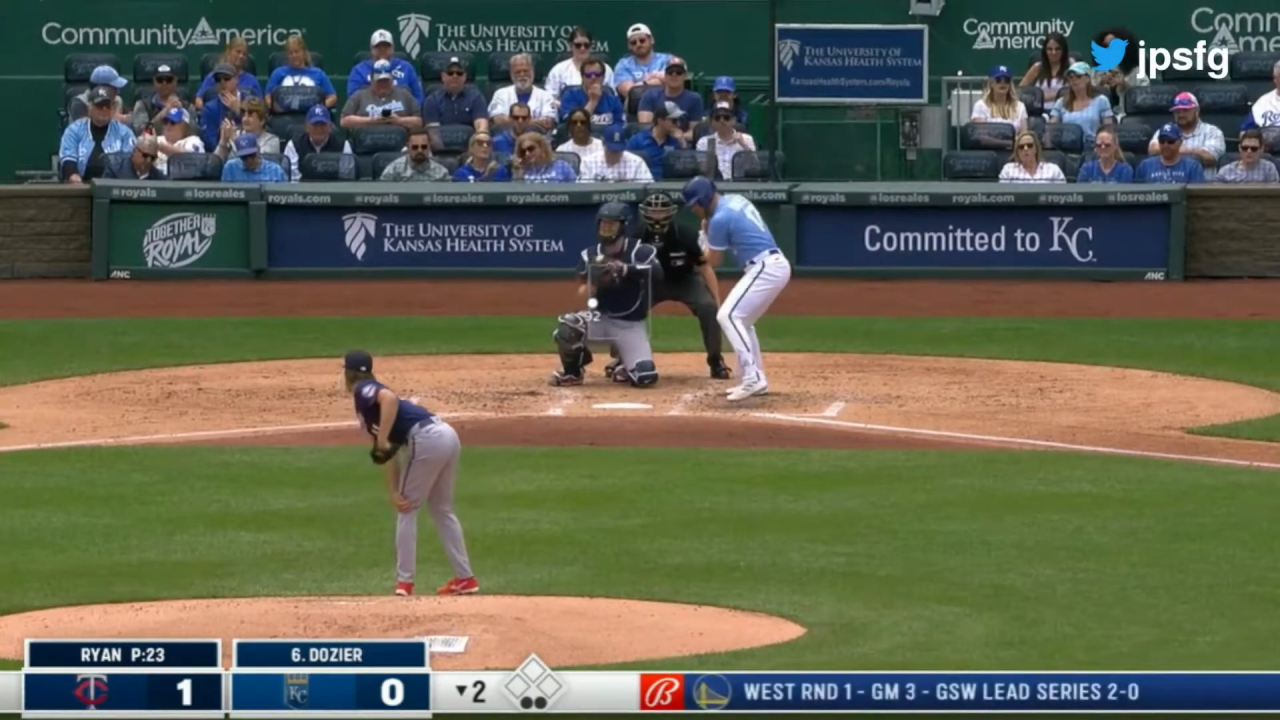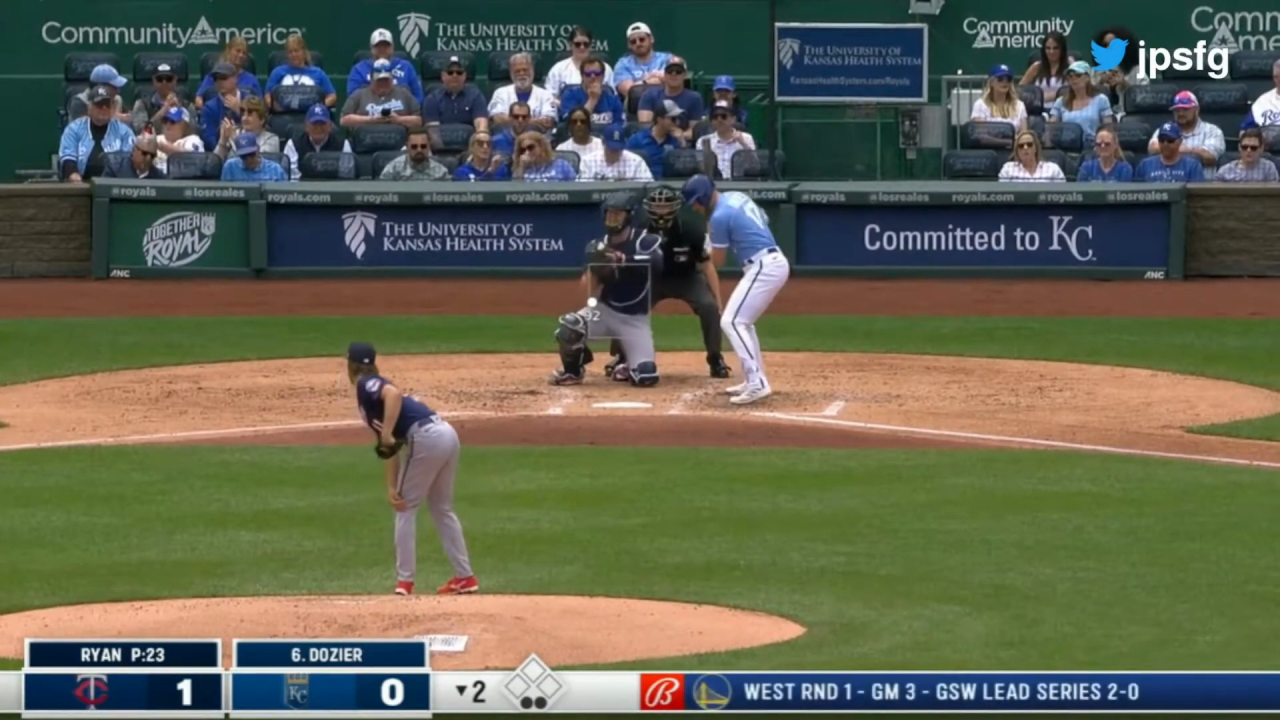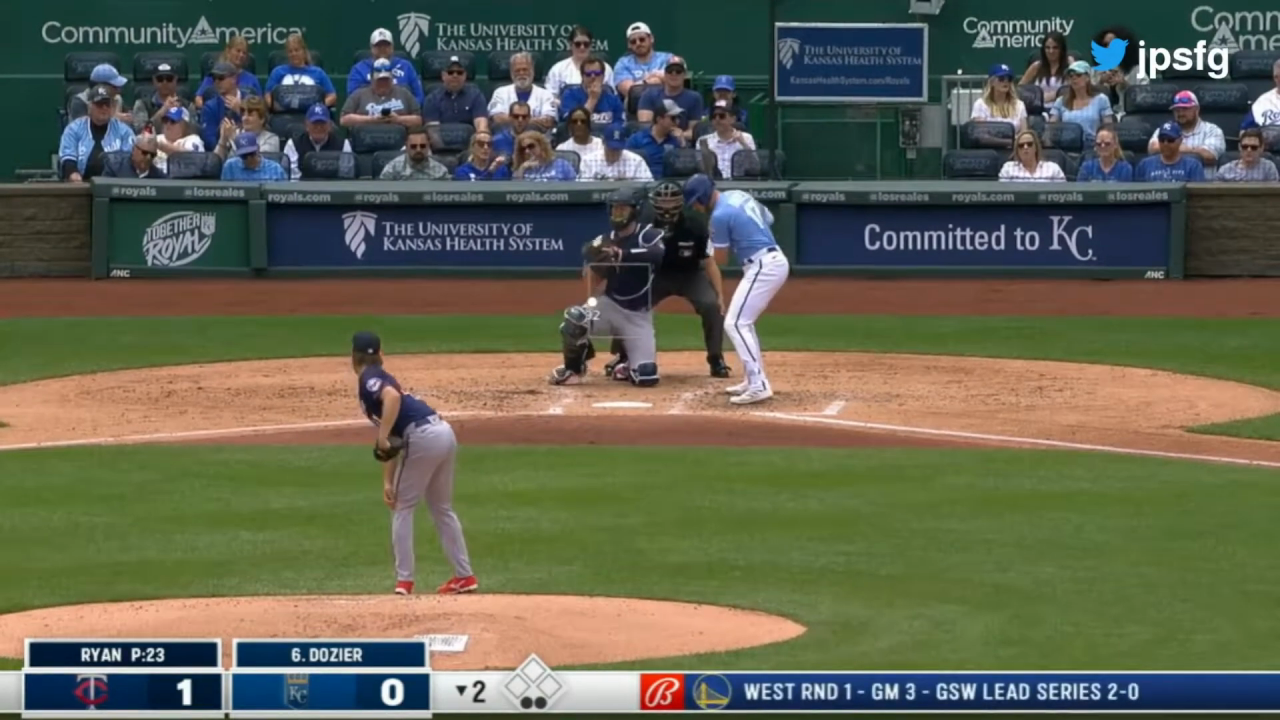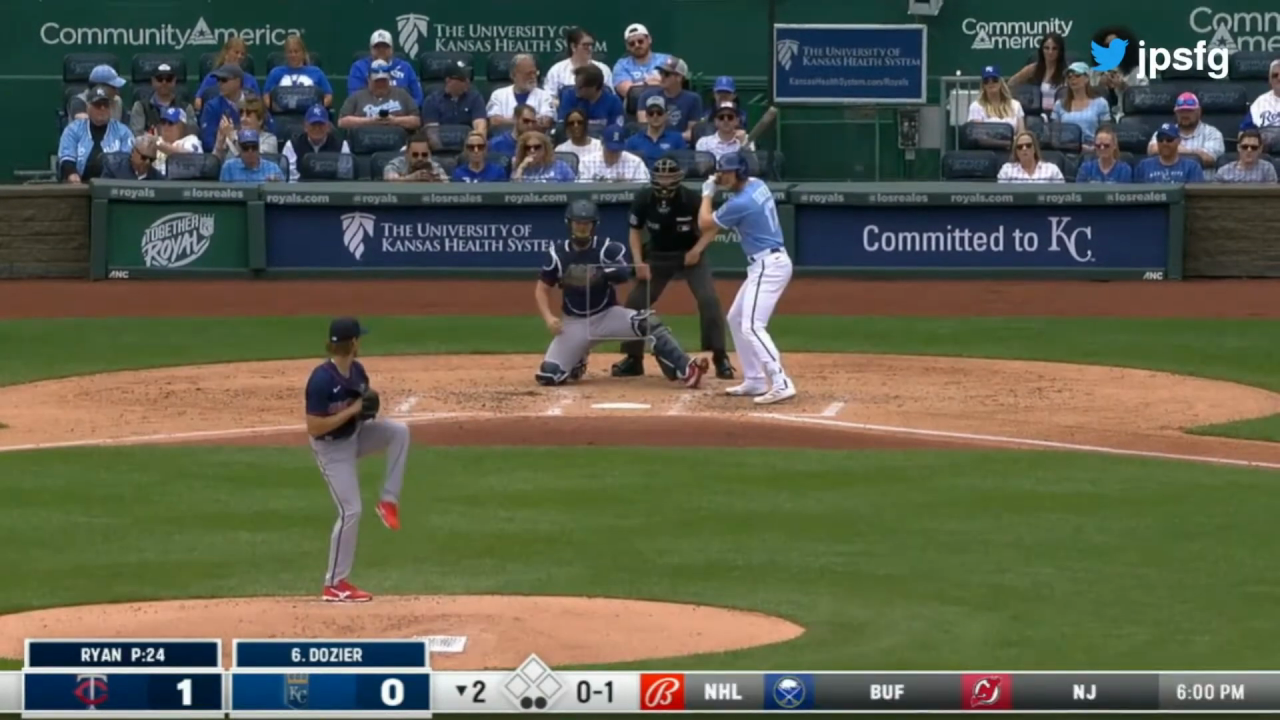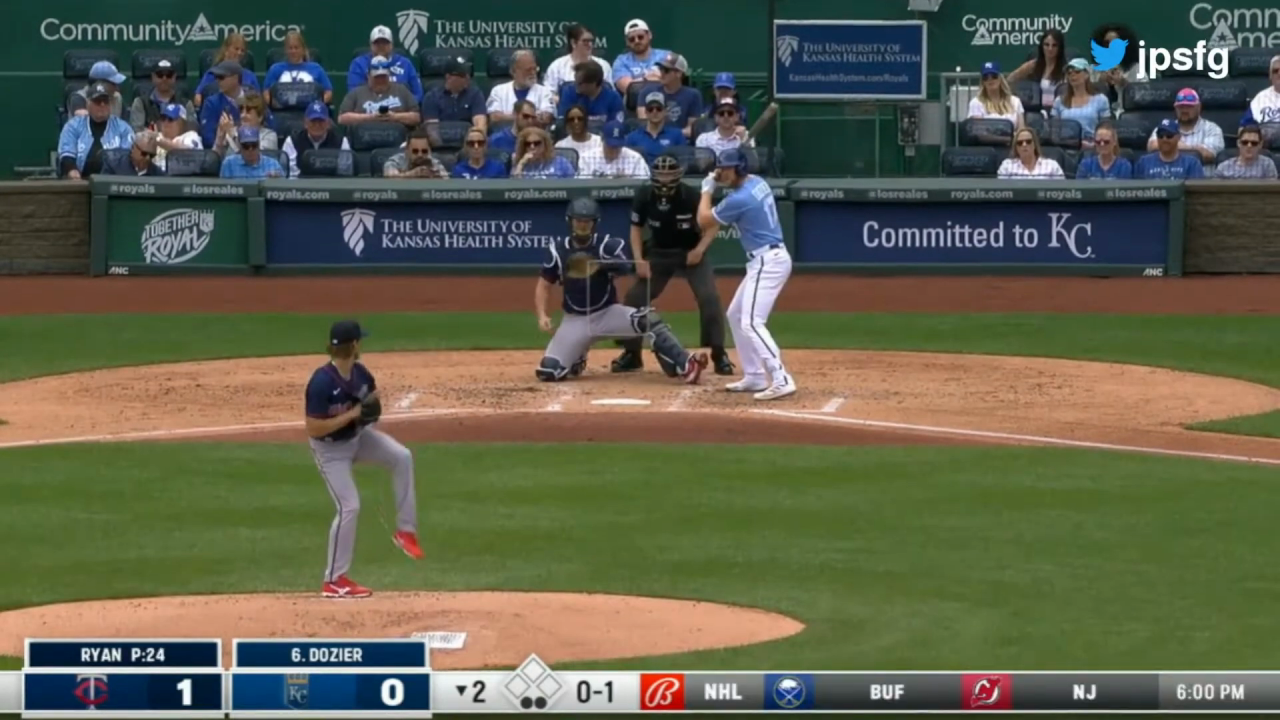
dt=0.1s
person 1, frame 1
left shoulder: (364, 389)
right shoulder: (370, 400)
left elbow: (390, 398)
right elbow: (393, 455)
left wrist: (382, 442)
right wrist: (394, 492)
left hip: (427, 440)
right hip: (446, 435)
left knee: (408, 511)
right knee: (443, 511)
left ankle: (406, 581)
right ankle: (465, 577)
person 1, frame 2
left shoulder: (367, 384)
right shoulder: (371, 392)
left elbow: (394, 395)
right elbow: (391, 450)
left wrist: (386, 436)
right wrist: (391, 488)
left hip: (426, 438)
right hip: (445, 434)
left knee: (405, 509)
right knee: (442, 510)
left ankle: (405, 581)
right ankle: (464, 576)
person 1, frame 3
left shoulder: (369, 378)
right shoulder: (379, 380)
left elbow: (393, 397)
right elbow: (392, 445)
left wrist: (383, 437)
right wrist: (387, 483)
left hip: (423, 438)
left knee: (403, 508)
right knee: (441, 508)
left ankle: (404, 580)
right ankle: (464, 576)
person 1, frame 4
left shoulder: (356, 369)
right shoulder: (321, 380)
left elbow: (368, 394)
right elbow: (313, 428)
left wrist: (366, 405)
right wrist: (352, 410)
left hip: (358, 433)
right hip: (331, 447)
left knee: (399, 430)
right knee: (351, 510)
left ankle: (389, 501)
right ankle: (335, 584)
person 1, frame 5
left shoulder: (359, 372)
right shoulder: (321, 382)
left elbow: (374, 395)
right elbow: (313, 430)
left wrist: (370, 410)
right wrist: (352, 414)
left hip: (358, 436)
right hip: (331, 448)
left knee: (402, 457)
right knee: (348, 508)
left ankle: (405, 530)
right ankle: (334, 580)
person 2, frame 1
left shoulder: (719, 219)
right shoulder: (735, 200)
left elbow: (713, 261)
left wrist: (705, 240)
left hip: (765, 268)
right hip: (775, 266)
left knee: (728, 315)
right knee: (742, 320)
left ankle: (752, 377)
right ankle: (755, 379)
person 2, frame 2
left shoulder: (719, 216)
right shoulder: (737, 196)
left elbow: (718, 260)
right elbow: (763, 219)
left wrist: (710, 244)
left hip: (763, 267)
right hip: (774, 263)
left knee: (732, 322)
right knee: (742, 322)
left ankle: (757, 384)
right ankle: (755, 379)
person 2, frame 3
left shoulder: (720, 215)
right shoulder: (739, 194)
left elbow: (720, 259)
right elbow: (768, 218)
left wrist: (713, 244)
left hip: (763, 266)
right hip: (774, 263)
left knee: (735, 323)
right knee: (742, 323)
left ankle: (759, 386)
right ankle: (755, 380)
person 2, frame 4
left shoulder: (740, 203)
right shoulder: (758, 185)
left elbow: (705, 225)
left wrist: (707, 194)
right wrist: (719, 182)
left hip: (768, 266)
right hip: (770, 263)
left knee: (752, 326)
right knee: (736, 319)
left ankle: (780, 384)
right ankle: (756, 381)
person 2, frame 5
left shoulder: (739, 199)
right shoulder: (757, 182)
left elbow: (704, 221)
left wrist: (707, 189)
right wrist: (718, 179)
left hip: (767, 262)
right hip: (770, 260)
left knee: (751, 322)
right knee: (736, 315)
left ankle: (781, 381)
right ankle: (755, 377)
person 3, frame 1
left shoulder: (687, 234)
right shoulder: (635, 235)
left elbow: (705, 268)
right elbow: (626, 267)
left wrist: (717, 302)
right wrist: (626, 293)
left hip: (685, 280)
right hip: (651, 281)
left knee: (708, 307)
right knee: (621, 308)
left ankle: (715, 360)
right ankle: (622, 359)
person 3, frame 2
left shoulder: (692, 230)
right shoulder: (642, 229)
left elbow: (707, 265)
left wrist: (718, 299)
left hip: (687, 278)
right hip: (654, 278)
left knee: (709, 307)
left ankle: (715, 359)
right ankle: (622, 359)
person 3, frame 3
left shoulder: (695, 225)
right shoulder: (646, 224)
left elbow: (710, 261)
left wrist: (720, 296)
left hip: (691, 274)
right hip: (658, 275)
left knee: (711, 306)
left ankle: (716, 359)
right ankle: (622, 358)
person 3, frame 4
left shoulder: (692, 198)
right shoulder: (643, 199)
left elbow: (711, 227)
right elbow: (635, 231)
left wrist: (697, 249)
right wrist: (639, 262)
left hip: (689, 255)
right hip: (657, 256)
left knee: (708, 299)
right knee: (636, 301)
left ankle: (720, 357)
right ankle: (633, 358)
person 3, frame 5
left shoulder: (692, 196)
right shoulder: (644, 196)
left elbow: (712, 225)
right elbow: (636, 228)
left wrist: (700, 249)
right wrist: (639, 260)
left hip: (691, 252)
right hip: (658, 253)
left knee: (709, 297)
right knee: (635, 297)
left ankle: (719, 354)
right ankle: (631, 354)
person 4, frame 1
left shoulder: (640, 251)
right shoulder: (589, 255)
left elbow: (657, 274)
right elbow: (583, 296)
left wrist: (625, 268)
right wrist: (594, 283)
left hip: (630, 326)
right hip: (599, 320)
left knee: (646, 376)
right knee: (567, 328)
left ankle: (625, 369)
right ankle: (573, 372)
person 4, frame 2
left shoulder: (646, 241)
right shoulder: (600, 246)
left elbow: (657, 264)
right elbow: (588, 286)
left wrist: (623, 259)
right wrist: (596, 268)
left hip: (635, 318)
right hip: (604, 311)
left knee: (646, 376)
right knee: (568, 329)
left ankle: (626, 368)
right ankle: (572, 372)
person 4, frame 3
left shoulder: (649, 236)
right shoulder: (603, 242)
left elbow: (656, 257)
right elbow: (591, 282)
left wrist: (620, 254)
right wrist: (596, 264)
left hip: (637, 315)
right hip: (608, 306)
left knee: (647, 376)
right knee: (573, 323)
left ankle: (628, 367)
right ankle: (573, 369)
person 4, frame 4
left shoulder: (608, 248)
right shoulder: (557, 253)
left elbow: (624, 273)
right elbow: (542, 289)
left wrist: (598, 274)
right wrist: (549, 316)
left hip: (608, 315)
right hip: (575, 322)
left knee: (649, 323)
right knee: (547, 376)
left ankle: (685, 370)
right ankle: (576, 365)
person 4, frame 5
left shoulder: (608, 244)
right shoulder: (557, 250)
left elbow: (624, 266)
right elbow: (543, 286)
left wrist: (599, 264)
right wrist: (543, 315)
left hip: (608, 313)
right hip: (576, 320)
left knee: (648, 320)
right knee: (548, 372)
left ankle: (685, 366)
right ankle: (576, 361)
